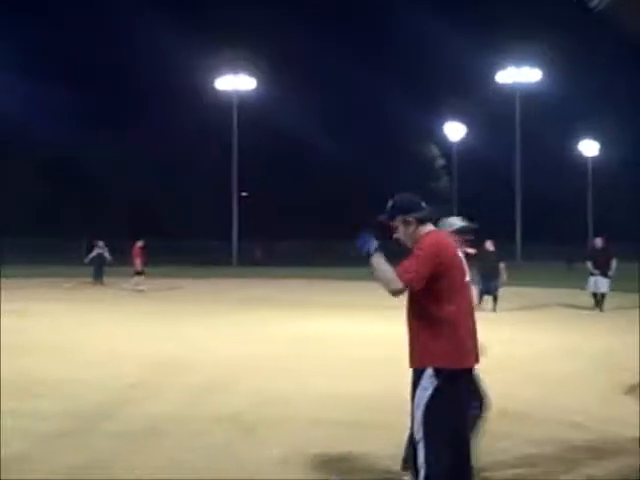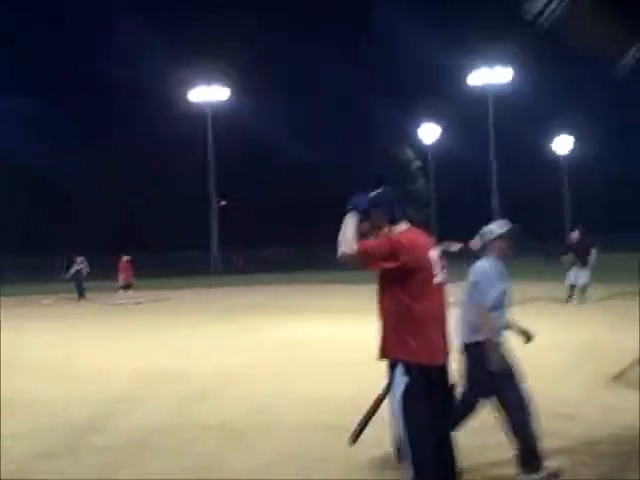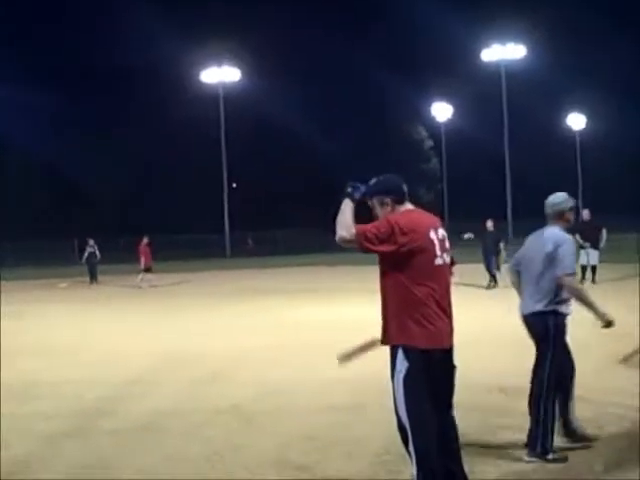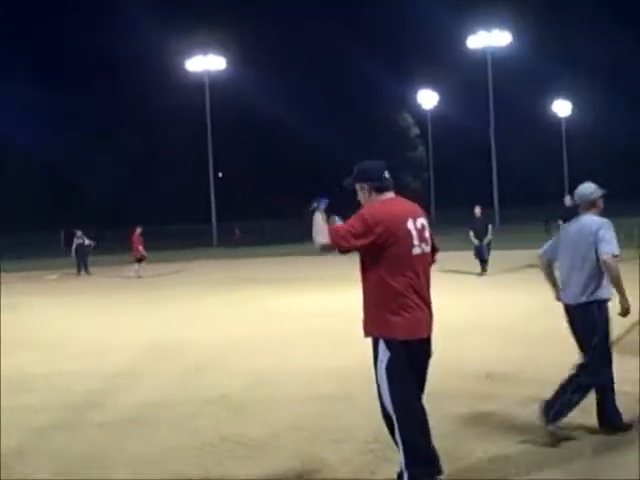
dt=0.3s
person 1, frame 1
left shoulder: (429, 246)
right shoulder: (445, 241)
left elbow: (395, 285)
left wrist: (373, 252)
left hip: (439, 357)
right hip: (459, 354)
left knee: (428, 434)
right knee: (455, 431)
person 1, frame 2
left shoulder: (399, 244)
right shoulder: (423, 241)
left elbow: (346, 251)
left wrist: (353, 212)
left hip: (412, 355)
right hip: (435, 353)
left knee: (412, 433)
right knee: (436, 427)
person 1, frame 3
left shoulder: (398, 225)
right shoulder: (431, 222)
left elbow: (345, 235)
left wrist: (350, 198)
left hip: (413, 338)
right hip: (440, 335)
left knee: (415, 418)
right knee: (440, 412)
person 1, frame 4
left shoulder: (374, 216)
right shoulder: (415, 211)
left elbow: (325, 240)
right elbow: (429, 256)
left wrist: (319, 211)
left hip: (393, 326)
right hip: (420, 323)
left knee: (398, 405)
right knee: (409, 400)
person 2, frame 1
left shoulder: (445, 263)
right shoulder: (450, 263)
right elbow: (443, 306)
left wrist: (469, 340)
left hip: (438, 346)
right hip: (446, 346)
left knee: (432, 407)
right knee: (472, 402)
left ankle: (415, 465)
right ankle: (459, 462)
person 2, frame 2
left shoulder: (482, 268)
right shoulder: (490, 270)
right elbow: (482, 312)
right wrist: (494, 351)
left hip: (474, 344)
right hip: (484, 345)
left knee: (469, 402)
right knee: (515, 403)
person 2, frame 3
left shoulder: (533, 238)
right shoulder: (563, 239)
left elbow: (513, 269)
right elbow: (568, 282)
right wrist: (598, 312)
left hip: (532, 313)
right hip: (548, 315)
left knee: (563, 371)
right knee: (547, 379)
left ankle: (568, 428)
right ankle: (539, 447)
person 2, frame 4
left shoulder: (566, 229)
right shoulder: (602, 225)
left elbow: (544, 258)
right elbow: (608, 261)
left wrist: (557, 288)
right wrist: (623, 298)
left hip: (571, 305)
right hip: (592, 304)
left knee: (599, 362)
right knee: (593, 367)
left ankle: (611, 419)
right ankle: (552, 410)
